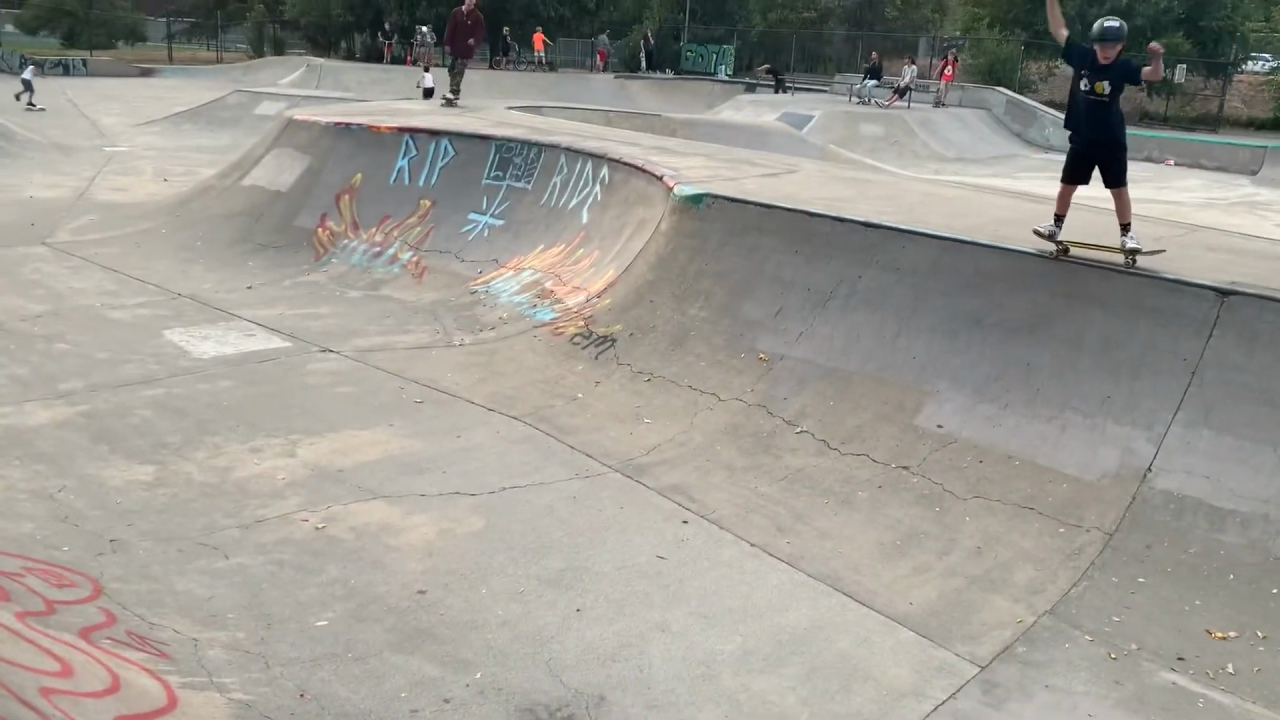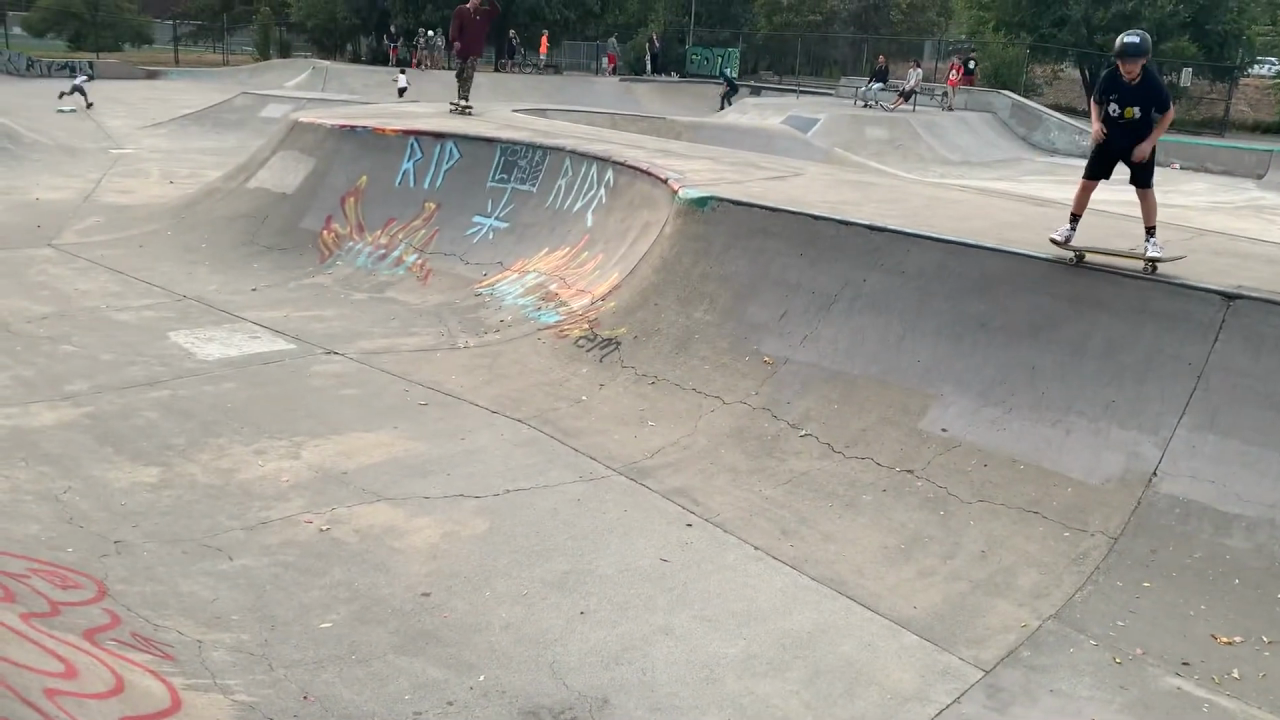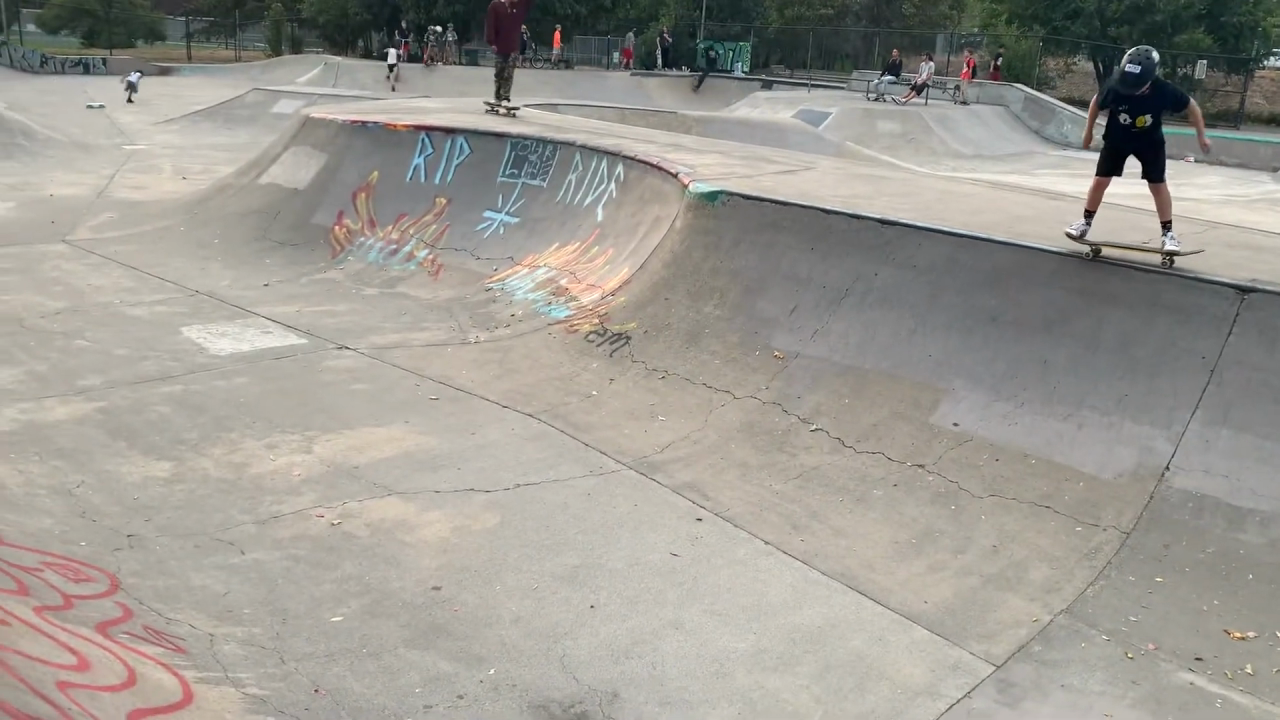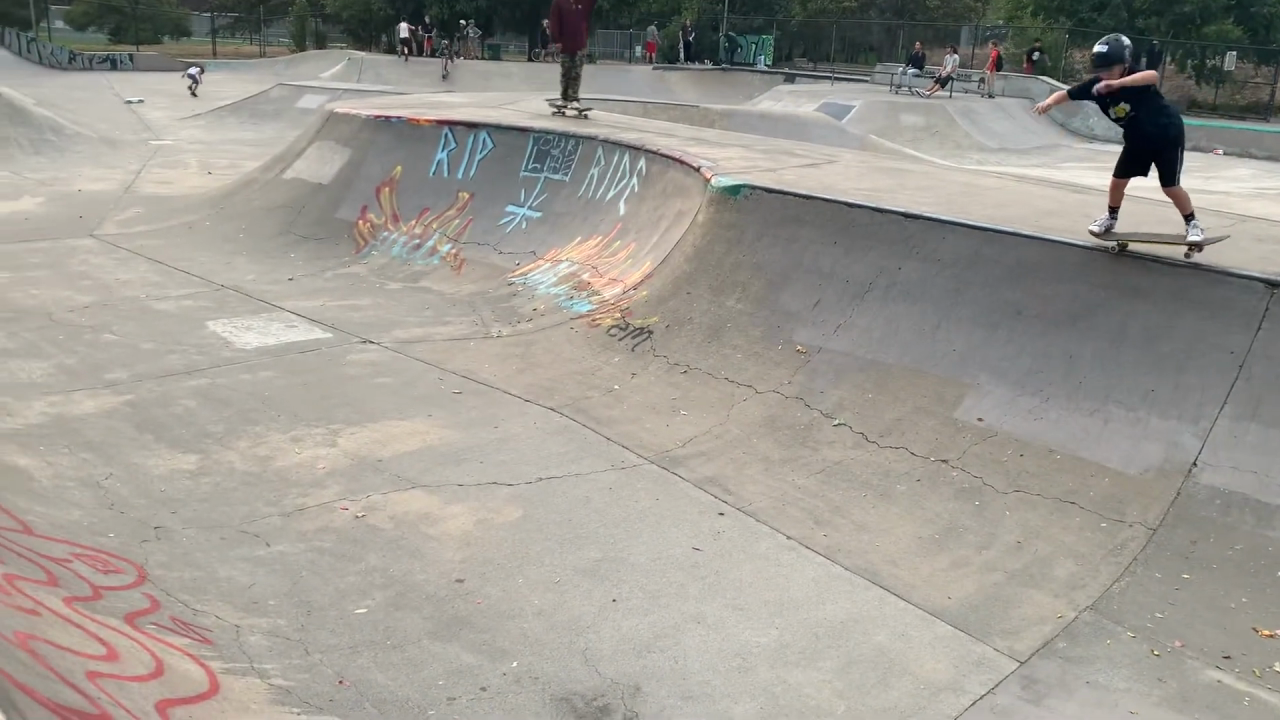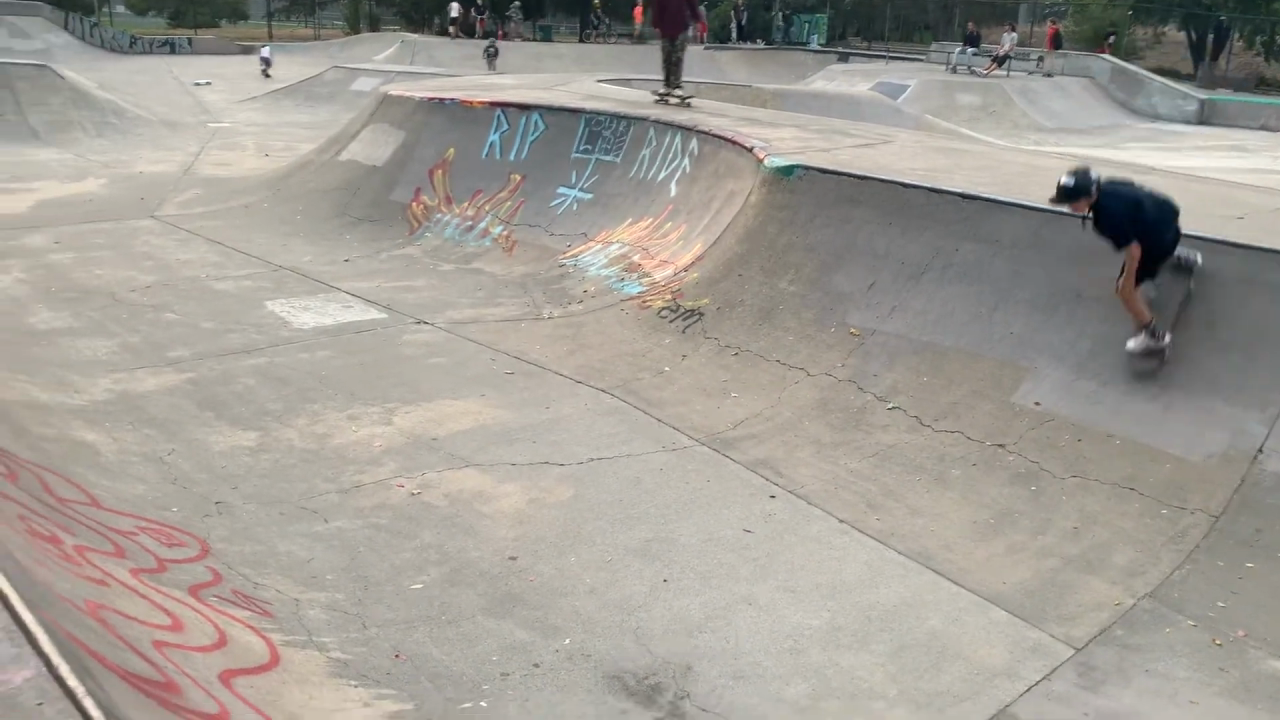
dt=0.5s
person 1, frame 1
left shoulder: (1124, 67)
right shoulder: (1081, 56)
left elbow: (1155, 75)
right elbow: (1058, 30)
left wrist: (1157, 58)
left hip: (1112, 140)
right hip: (1081, 139)
left knee: (1118, 189)
right knee: (1067, 186)
left ankle: (1126, 234)
right ankle: (1056, 226)
person 1, frame 2
left shoulder: (1153, 83)
right shoulder: (1108, 77)
left elbow: (1168, 113)
left wrist: (1149, 143)
right wrist: (1096, 123)
left hip: (1139, 145)
right hip: (1107, 141)
left knee: (1145, 190)
right knee: (1087, 183)
left ankle: (1151, 239)
right ankle: (1070, 227)
person 1, frame 3
left shoulder: (1164, 90)
right shoulder: (1115, 88)
left elbow: (1190, 105)
right elbow: (1096, 102)
left wrist: (1201, 135)
right wrist: (1088, 131)
left hip: (1150, 141)
right hip: (1116, 139)
left knee: (1157, 184)
right knee: (1100, 180)
left ankle: (1167, 233)
right ankle: (1085, 222)
person 1, frame 4
left shoulder: (1137, 80)
right shoulder: (1098, 84)
left elbow: (1153, 75)
right elbow: (1065, 94)
left wrist: (1117, 83)
right wrist: (1048, 102)
left hip: (1167, 135)
right hip: (1137, 137)
left knee: (1170, 187)
right knee: (1118, 180)
left ankle: (1192, 223)
right ankle: (1111, 217)
person 1, frame 5
left shoulder: (1109, 215)
right shoulder: (1105, 188)
left elbow: (1133, 250)
right elbow: (1132, 189)
left wrist: (1128, 280)
left hip: (1161, 236)
left knee: (1125, 290)
left ankle: (1153, 336)
right ankle: (1180, 257)
